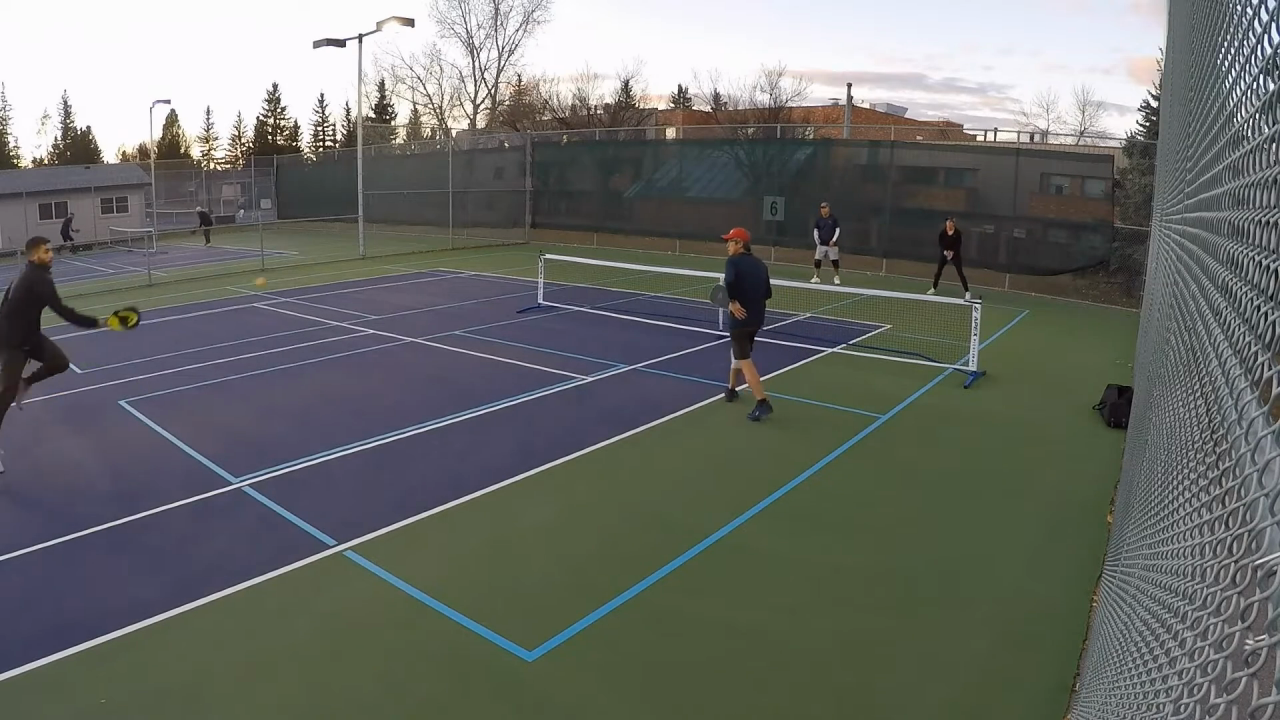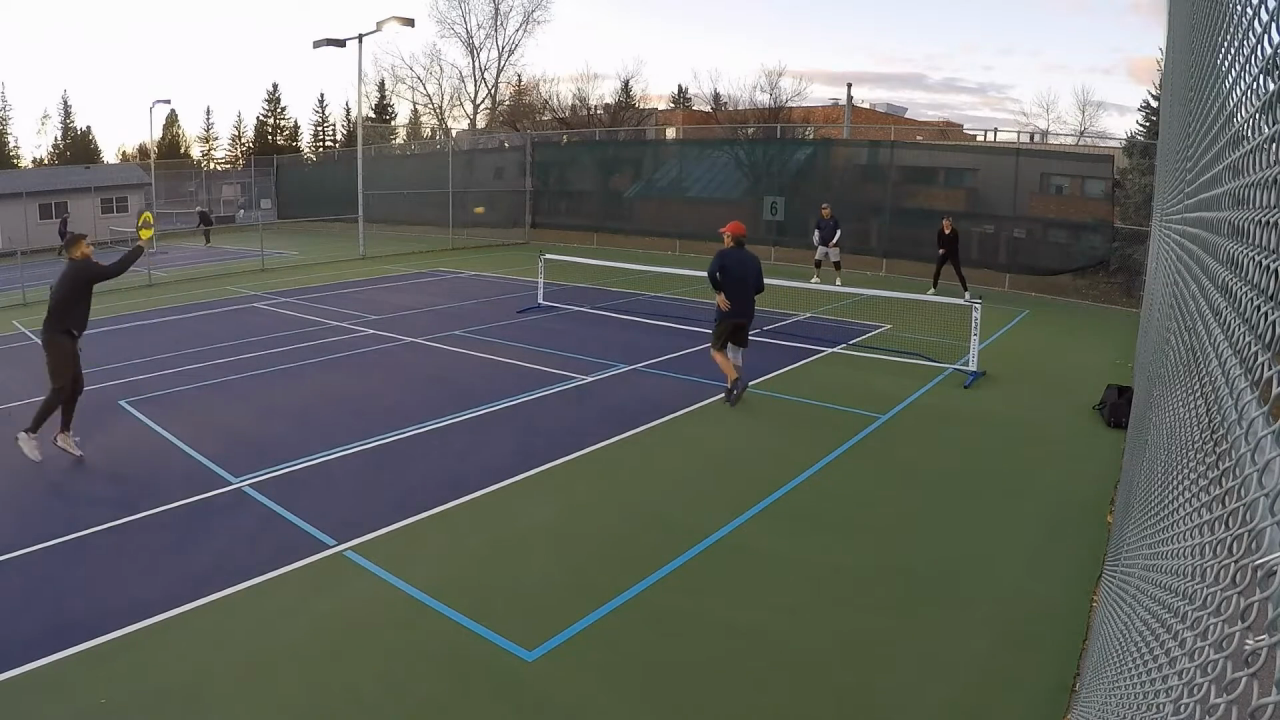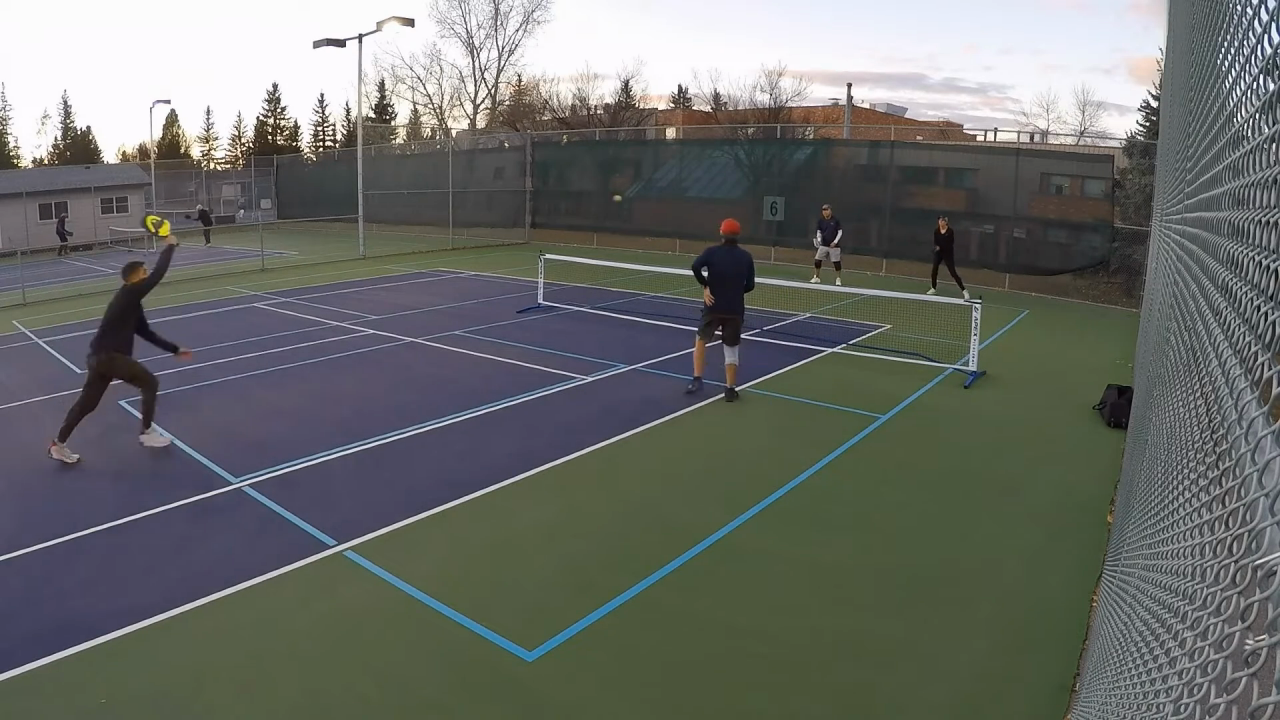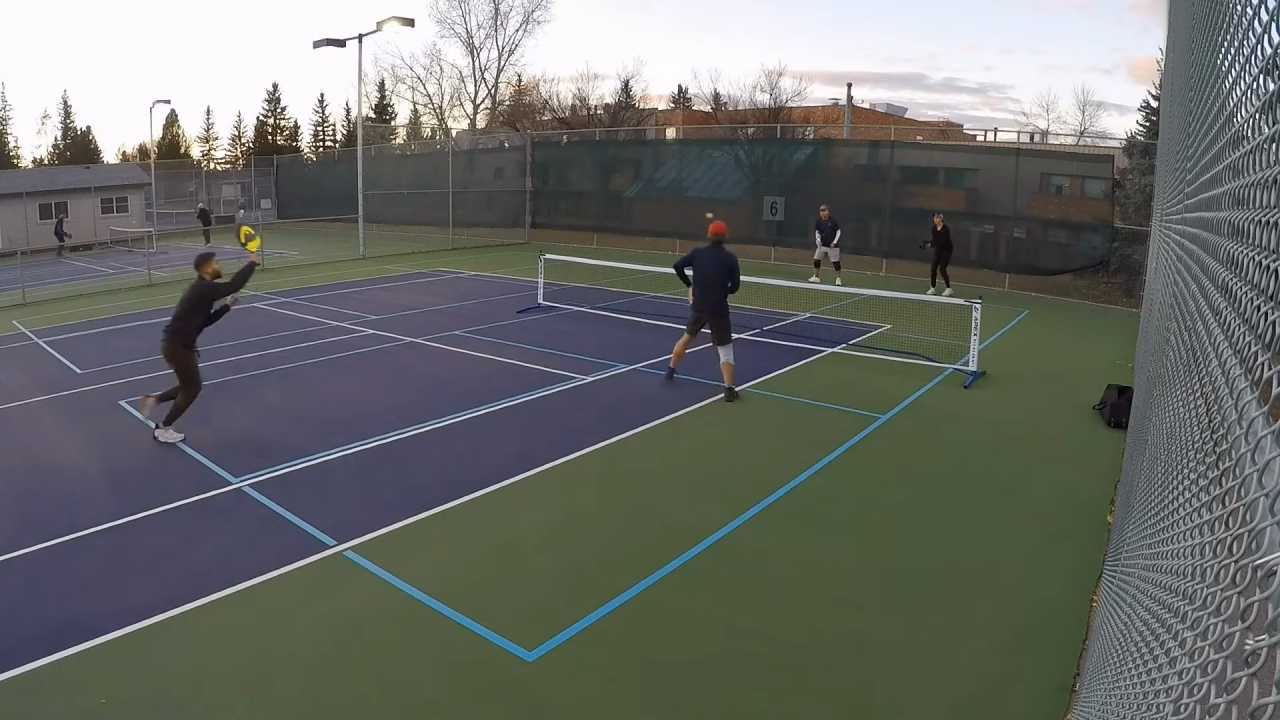
dt=0.2s
person 1, frame 1
left shoulder: (33, 276)
right shoulder: (39, 280)
right elbow: (62, 310)
right wrist: (94, 322)
left hip: (29, 337)
left knee: (60, 362)
left ankle: (24, 383)
person 1, frame 2
left shoulder: (70, 273)
right shoulder: (81, 269)
right elbow: (115, 270)
right wrist: (139, 249)
left hip: (64, 336)
right hip: (59, 338)
left knee: (76, 387)
right knee: (61, 391)
left ankle: (64, 435)
right ankle: (28, 434)
person 1, frame 3
left shoulder: (133, 306)
right shoulder: (129, 294)
left elbow: (148, 334)
right elbow: (158, 275)
left wrist: (175, 349)
right wrist: (169, 246)
left hip: (101, 355)
right hip: (109, 356)
left knee: (87, 402)
right knee: (150, 383)
left ankle: (58, 446)
right ankle: (147, 434)
person 1, frame 4
left shoulder: (201, 288)
right shoulder: (204, 288)
left elbow: (201, 322)
right elbow: (235, 284)
left wrist: (225, 308)
right wrist: (252, 263)
left hip: (177, 343)
right hip: (178, 346)
left knee: (189, 387)
right knee: (193, 389)
left ankle: (152, 400)
right ankle: (163, 429)
person 2, frame 1
left shoulder: (733, 261)
right shoulder: (760, 264)
left elbow: (729, 281)
right elbow: (768, 293)
left wrist: (733, 301)
left hip: (740, 319)
right hip: (757, 318)
left knee: (744, 362)
right knee: (740, 355)
left ankle: (762, 402)
right ankle: (731, 390)
person 2, frame 2
left shoulder: (723, 254)
right shoulder: (753, 259)
left elbow: (712, 273)
right elbow: (760, 288)
left wrist: (719, 292)
left hip: (727, 312)
right hip: (747, 313)
left knee: (717, 351)
right knee: (736, 350)
left ankle: (736, 381)
right ankle: (732, 391)
person 2, frame 3
left shoulder: (713, 251)
right shoulder: (746, 256)
left elbow: (696, 266)
right elbow: (750, 285)
left wrist: (705, 286)
left hip: (713, 307)
right hip: (735, 310)
left knee: (701, 342)
right knee: (731, 349)
left ankle: (697, 379)
right ankle: (730, 389)
person 2, frame 4
left shoulder: (698, 252)
right shoulder: (730, 258)
left elbow: (677, 266)
right elbow: (735, 287)
left wrist: (690, 285)
left hip: (698, 307)
right hip: (719, 310)
left knee: (687, 337)
right knee: (725, 349)
left ankle: (670, 370)
right ankle: (729, 389)
